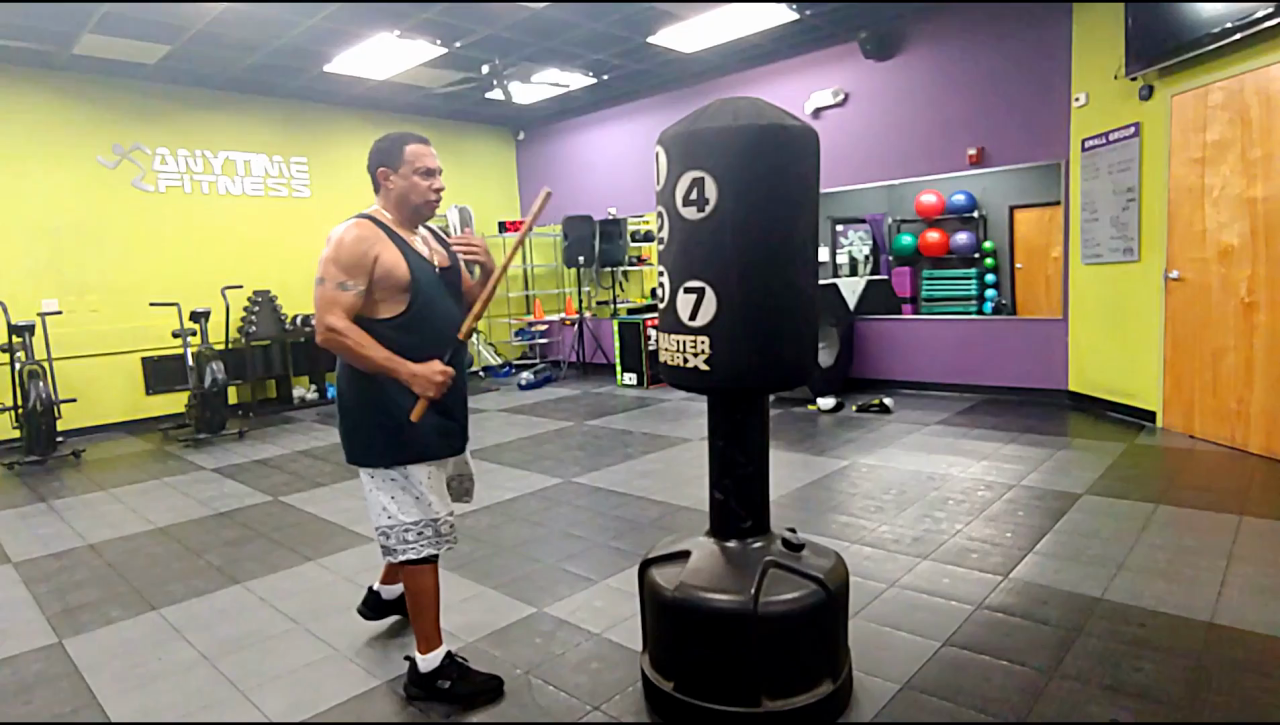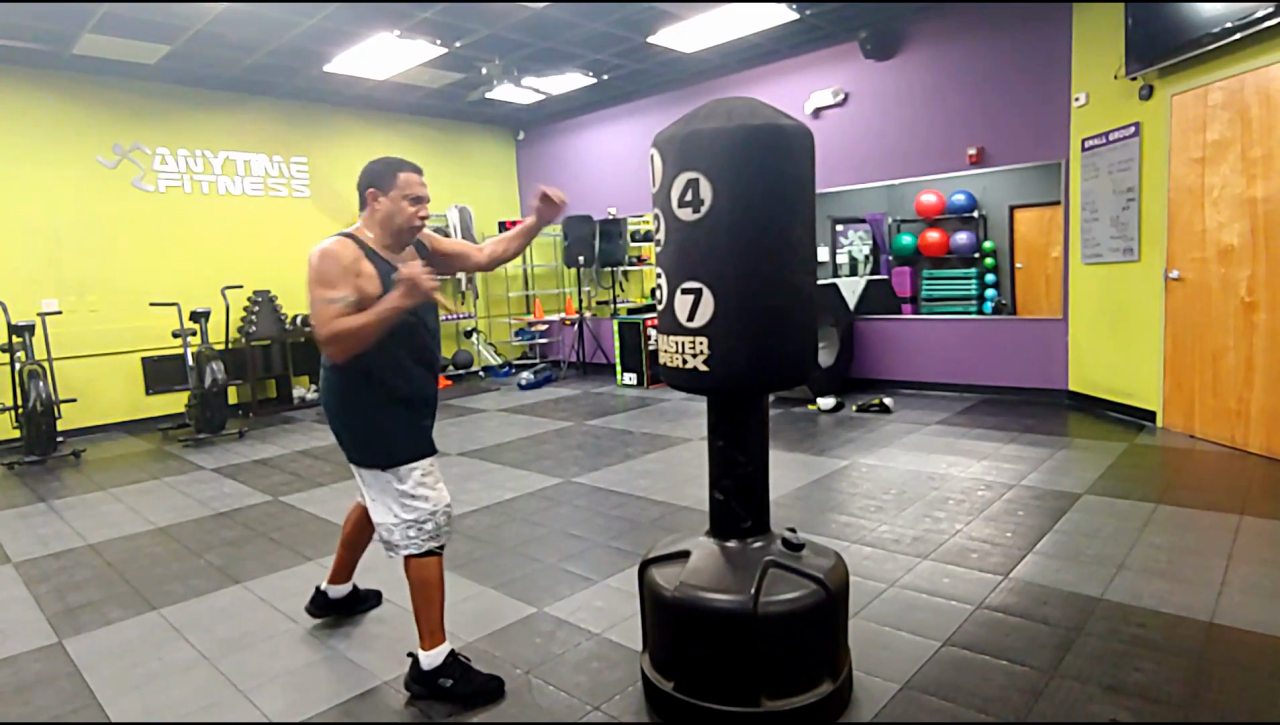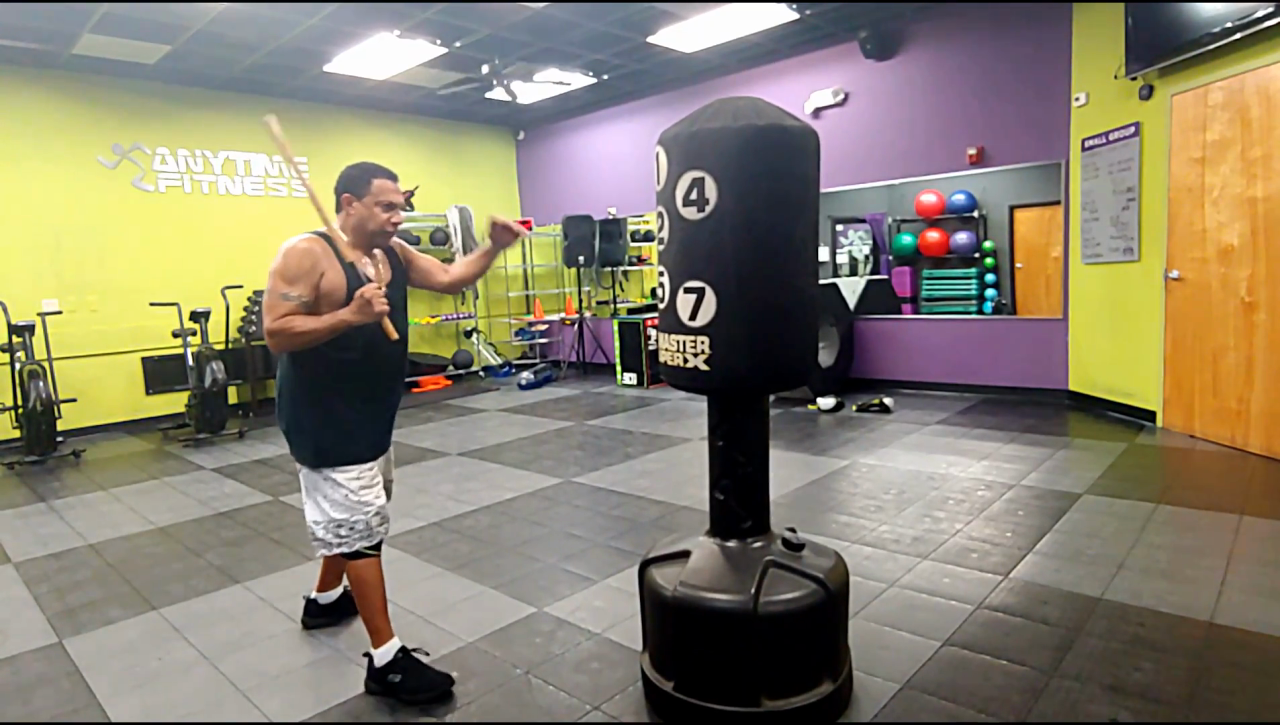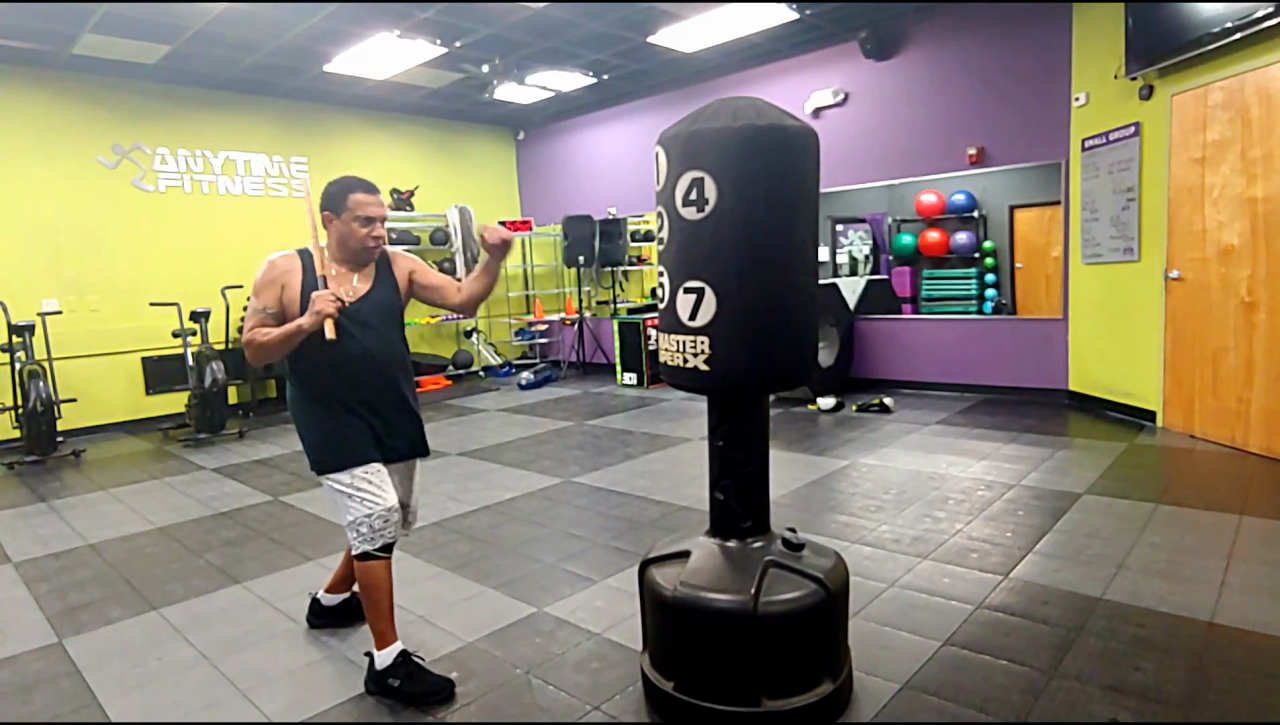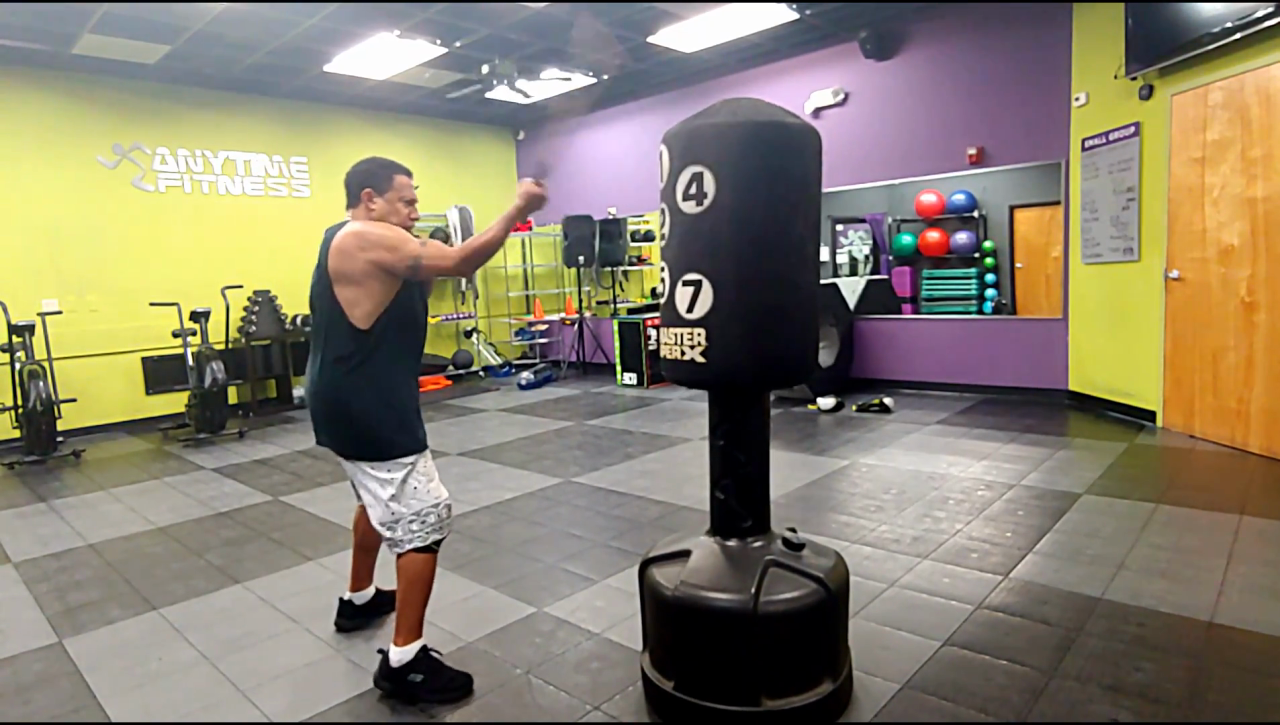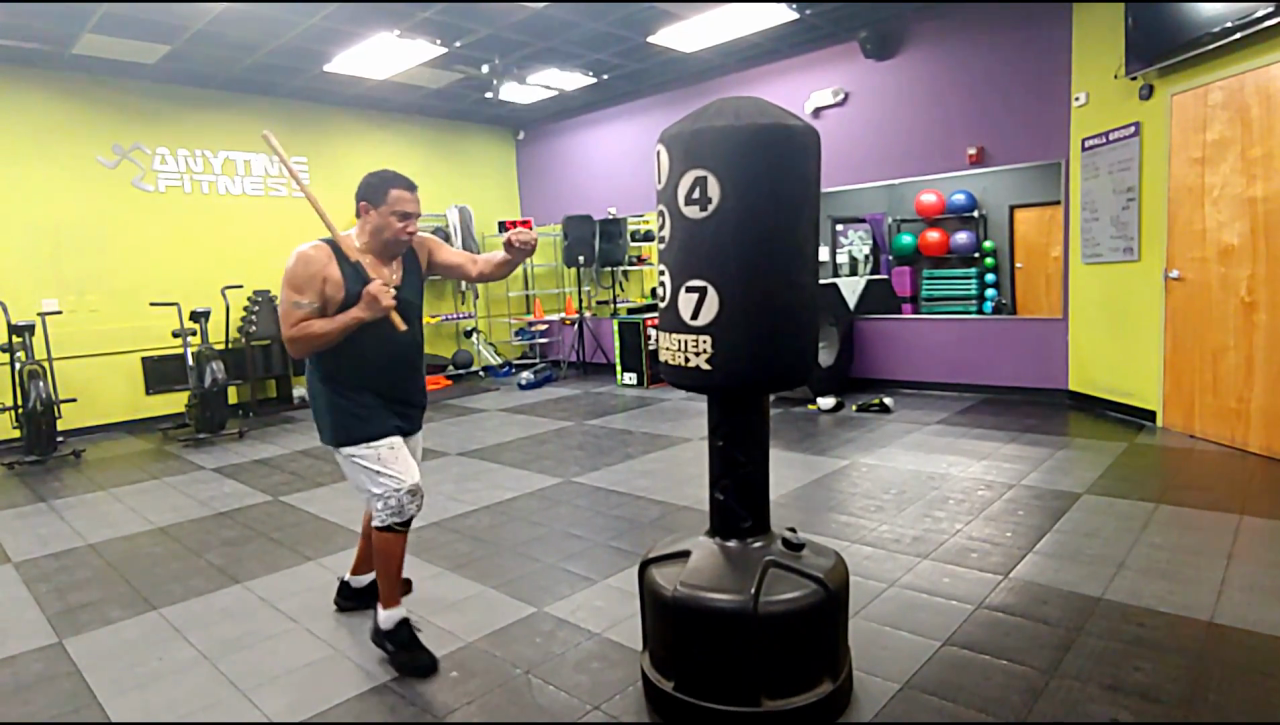
dt=0.5s
person 1, frame 1
left shoulder: (432, 237)
right shoulder: (356, 241)
left elbow: (462, 306)
right elbow: (331, 329)
left wrist: (485, 271)
right wrist: (409, 372)
left hip: (435, 407)
right hip: (387, 412)
left knee: (423, 515)
right knee: (422, 528)
left ankle: (389, 591)
right ankle: (430, 667)
person 1, frame 2
left shoulder: (417, 245)
right shoulder: (337, 256)
left elbow: (482, 257)
right elbow: (332, 344)
left wrist: (534, 222)
right wrist: (397, 300)
left hip: (398, 406)
right hip: (373, 412)
left knee: (384, 499)
right knee: (424, 521)
left ankle: (334, 591)
right ankle: (432, 664)
person 1, frame 3
left shoulder: (392, 253)
right shoulder: (304, 254)
left elbow: (449, 278)
right elbow: (276, 334)
left wrist: (493, 246)
right wrist: (351, 315)
left hip: (368, 411)
right hip: (322, 415)
left knee: (354, 515)
right knee: (360, 523)
left ankle: (324, 598)
right ankle: (387, 660)
person 1, frame 4
left shoulder: (398, 264)
right shoulder: (283, 270)
left elbow: (463, 300)
right elbow: (254, 349)
left wrist: (493, 259)
right wrist: (304, 322)
left hip: (396, 421)
right hip: (336, 426)
left knee: (379, 522)
right knee: (376, 523)
left ankle: (332, 600)
right ankle: (387, 663)
person 1, frame 5
left shoulder: (361, 243)
right shoulder: (363, 237)
right elbow: (455, 261)
left wrist: (412, 282)
right wrist: (517, 208)
left hip: (355, 403)
right hip: (367, 410)
left knee: (382, 501)
right knee: (424, 516)
left ankle: (358, 599)
right ankle: (404, 660)
person 1, frame 6
left shoulder: (417, 248)
right shoulder: (314, 260)
left elbow: (477, 268)
right elbow: (296, 341)
left wrist: (513, 253)
right wrist: (364, 311)
left hip: (400, 400)
right hip: (349, 405)
left knee: (392, 490)
right knee: (396, 493)
left ankle: (359, 582)
right ankle: (391, 621)
